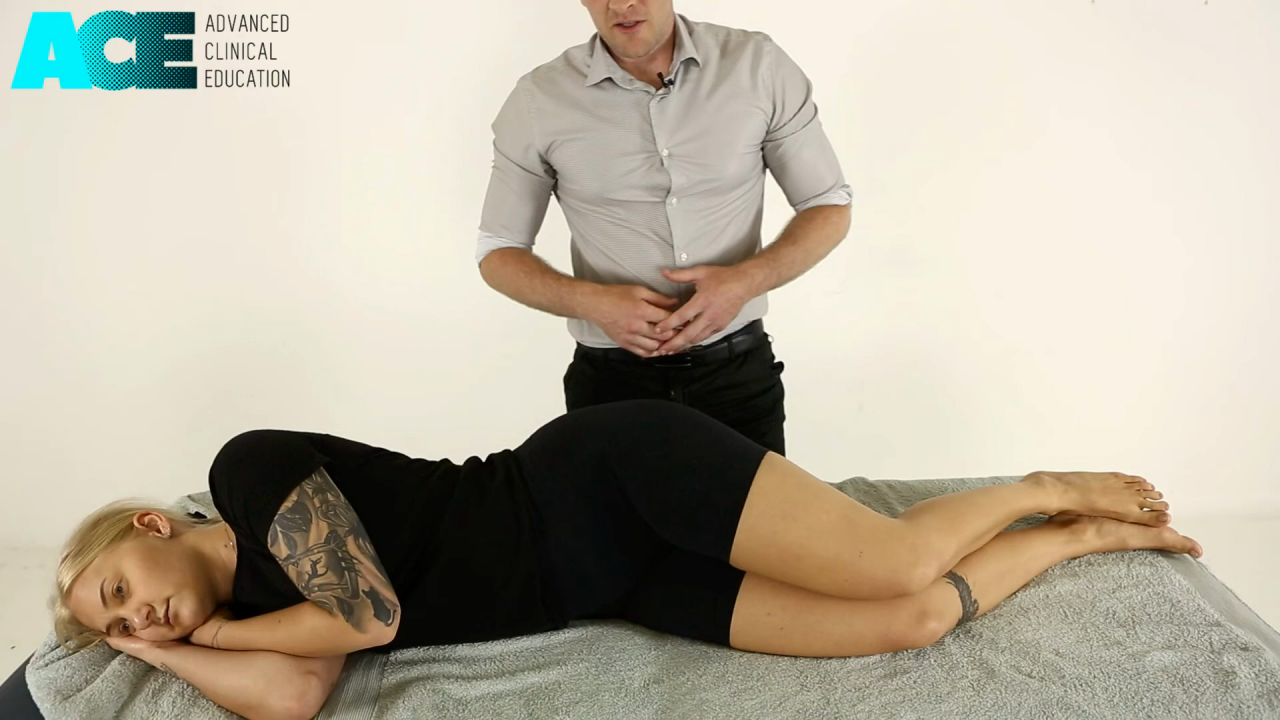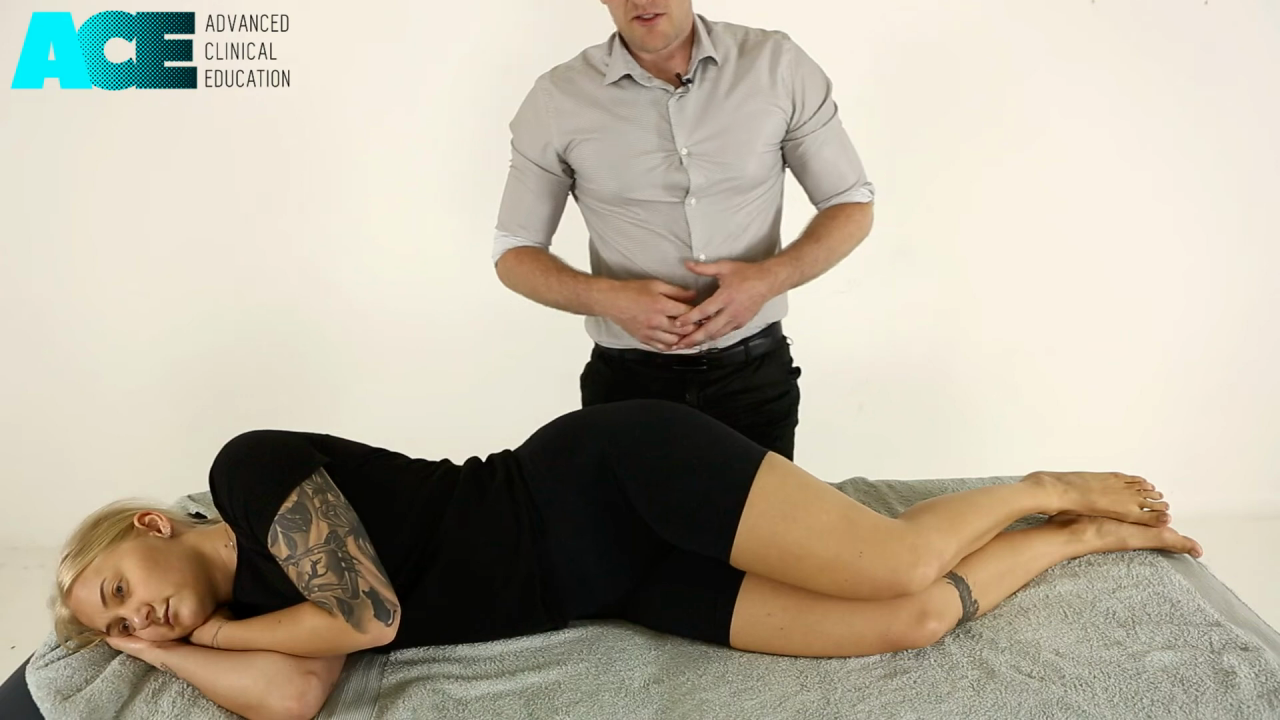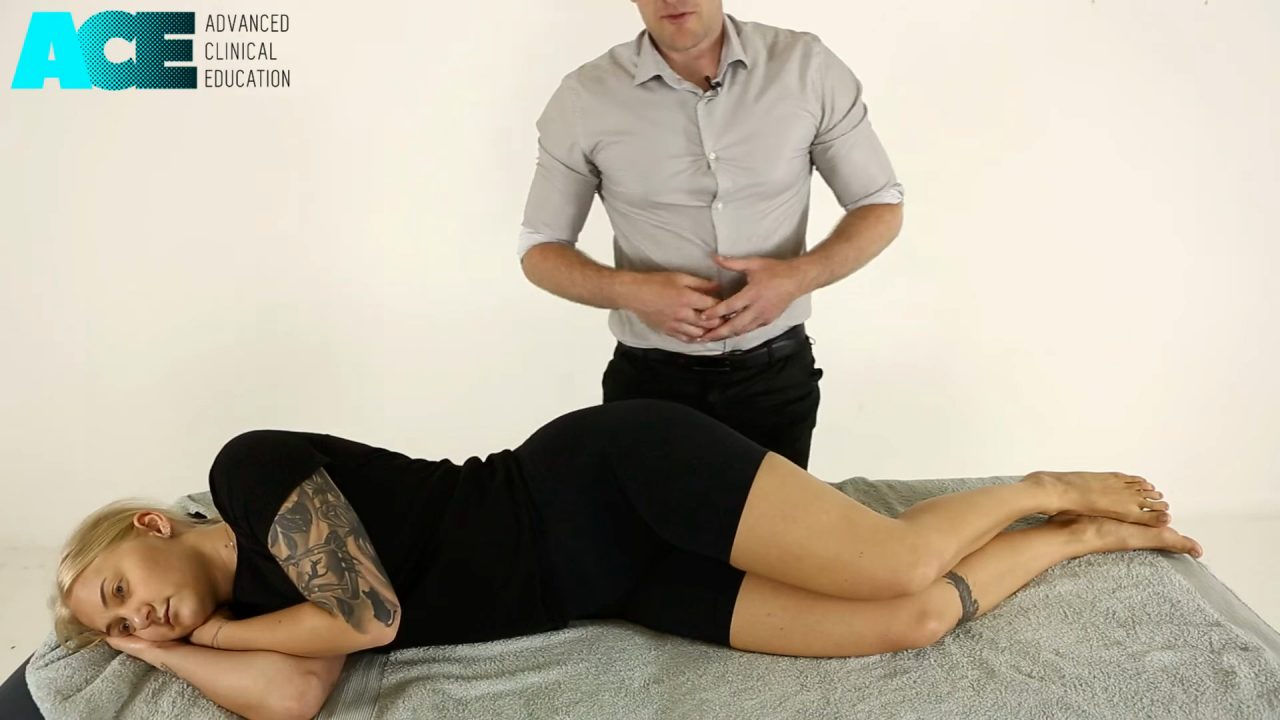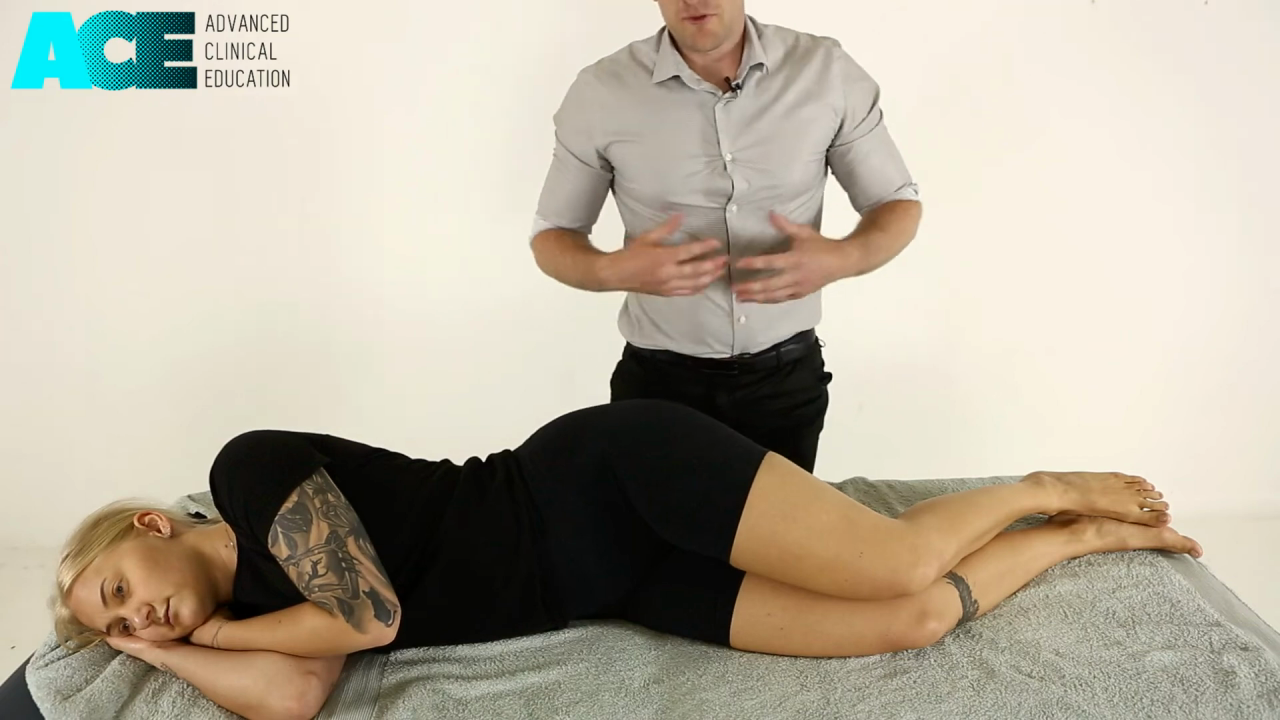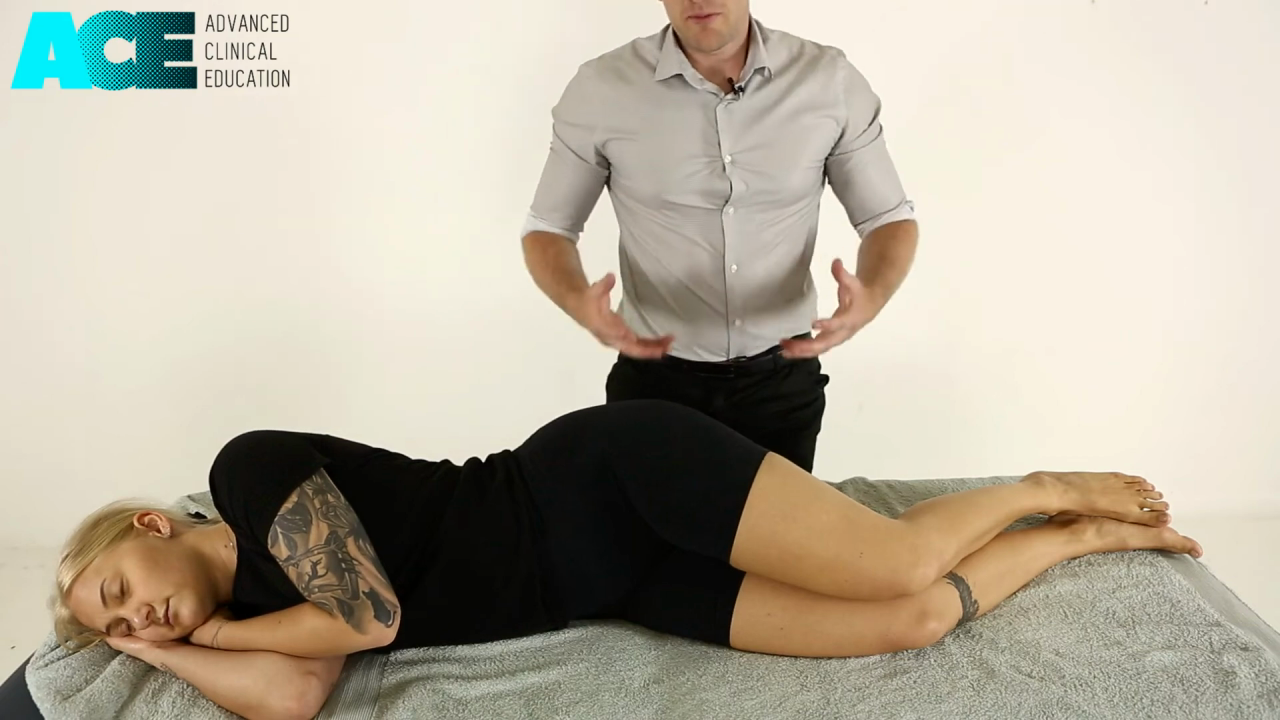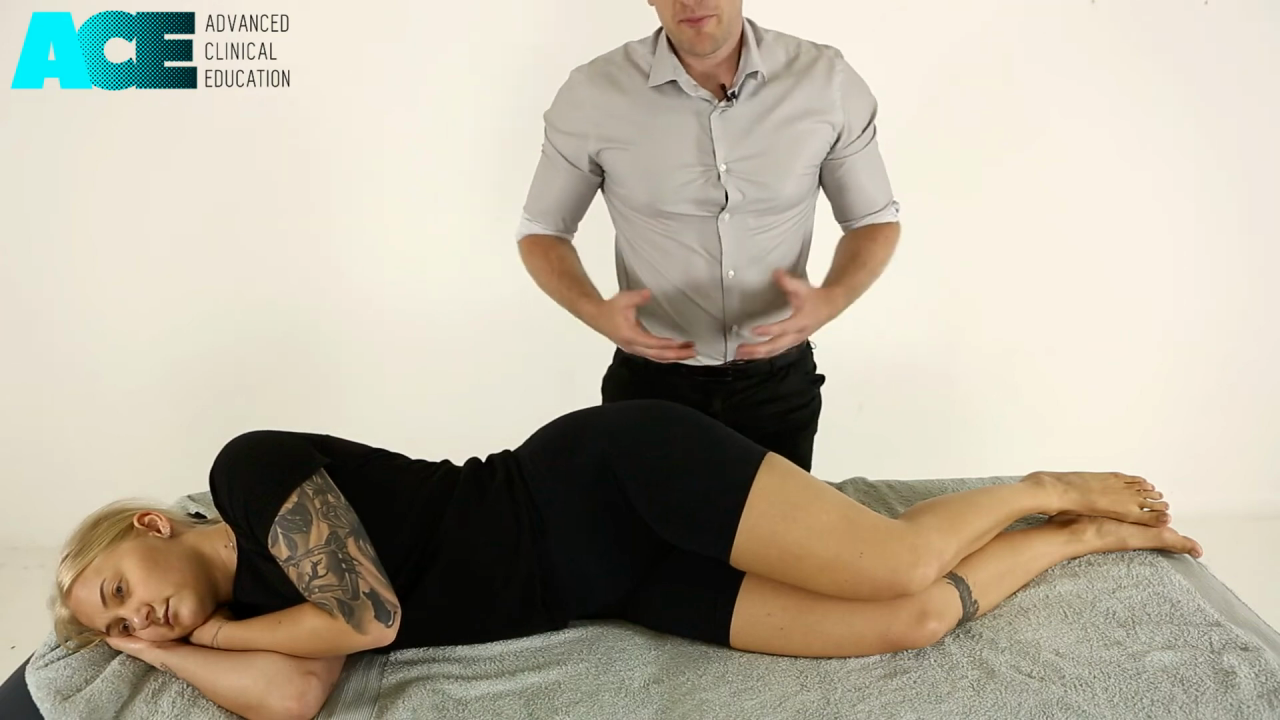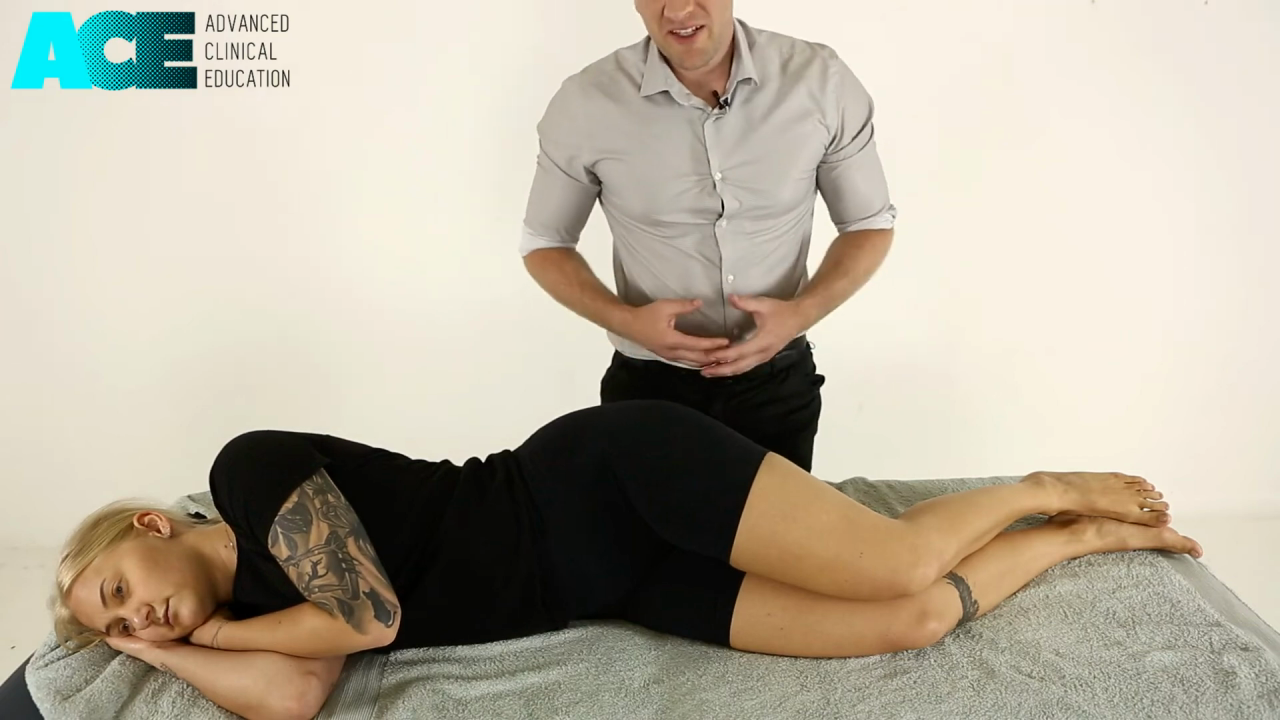
dt=0.2s
person 1, frame 1
left shoulder: (252, 471)
right shoulder: (263, 604)
left elbow: (374, 612)
left wrist: (213, 624)
left hip: (616, 475)
right hip: (622, 586)
left knee: (901, 566)
right knee: (910, 619)
left ankle: (1049, 489)
right ankle: (1085, 537)
person 1, frame 2
left shoulder: (252, 469)
right shoulder: (265, 603)
left elbow: (374, 612)
left wrist: (213, 626)
left hip: (613, 472)
right hip: (623, 586)
left knee: (899, 564)
right knee: (909, 617)
left ankle: (1048, 489)
right ankle: (1086, 536)
person 1, frame 3
left shoulder: (249, 469)
right shoulder: (264, 600)
left elbow: (375, 614)
left wrist: (223, 622)
left hip: (614, 477)
right hip: (622, 589)
left knee: (898, 567)
right knee: (912, 620)
left ankle: (1050, 491)
right ankle: (1083, 538)
person 1, frame 4
left shoulder: (250, 470)
right shoulder: (264, 604)
left elbow: (373, 612)
left wrist: (207, 626)
left hip: (611, 472)
right hip: (621, 589)
left knee: (899, 563)
right knee: (908, 618)
left ankle: (1049, 488)
right ankle: (1084, 536)
person 1, frame 5
left shoulder: (251, 470)
right shoulder: (264, 603)
left elbow: (373, 614)
left wrist: (214, 626)
left hip: (611, 473)
right hip: (621, 586)
left knee: (899, 567)
right knee: (910, 620)
left ankle: (1051, 490)
right ankle: (1085, 537)
person 1, frame 6
left shoulder: (250, 470)
right shoulder: (264, 606)
left elbow: (374, 614)
left wrist: (219, 627)
left hip: (613, 476)
right hip: (622, 589)
left knee: (899, 567)
right knee: (912, 619)
left ankle: (1049, 490)
right ankle: (1083, 538)
person 1, frame 7
left shoulder: (250, 471)
right shoulder: (263, 601)
left elbow: (374, 616)
left wrist: (223, 621)
left hip: (614, 477)
right hip: (622, 589)
left knee: (900, 568)
right knee: (910, 621)
left ankle: (1052, 490)
right ankle: (1085, 537)
person 2, frame 1
left shoulder: (759, 66)
right shoulder: (538, 101)
left elbow: (829, 208)
right elbow: (497, 253)
left wrist: (748, 280)
right wrist: (590, 302)
left hip: (739, 369)
right hip: (611, 378)
person 2, frame 2
left shoulder: (778, 65)
right shoulder: (556, 99)
left elbow: (852, 205)
right elbow: (513, 253)
left wrist: (770, 277)
right wrist: (608, 298)
left hip: (755, 372)
right hip: (627, 379)
person 2, frame 3
left shoulder: (807, 68)
right shoulder: (584, 98)
left elbow: (882, 207)
right elbow: (539, 250)
left wrist: (801, 274)
right wrist: (629, 291)
left hip: (777, 372)
right hip: (650, 378)
person 2, frame 4
left shoulder: (827, 73)
right shoulder: (599, 93)
left elbow: (897, 203)
right elbow: (553, 234)
left wrist: (838, 259)
right wrist: (612, 270)
left hip: (786, 375)
right hip: (659, 379)
person 2, frame 5
left shoulder: (829, 80)
right shoulder: (600, 89)
left elbow: (891, 219)
right elbow: (547, 229)
left wrist: (872, 297)
right wrist: (578, 305)
left hip: (782, 379)
right hip: (654, 379)
person 2, frame 6
left shoulder: (826, 80)
right shoulder: (592, 93)
left elbow: (875, 220)
right elbow: (540, 231)
left wrist: (830, 300)
right wrist: (595, 311)
left hip: (778, 380)
right hip: (650, 382)
person 2, frame 7
left shoulder: (821, 80)
right shoulder: (584, 103)
left elbow: (870, 225)
right elbow: (544, 244)
left wrist: (800, 313)
right wrist: (625, 320)
left hip: (778, 381)
right hip: (649, 384)
